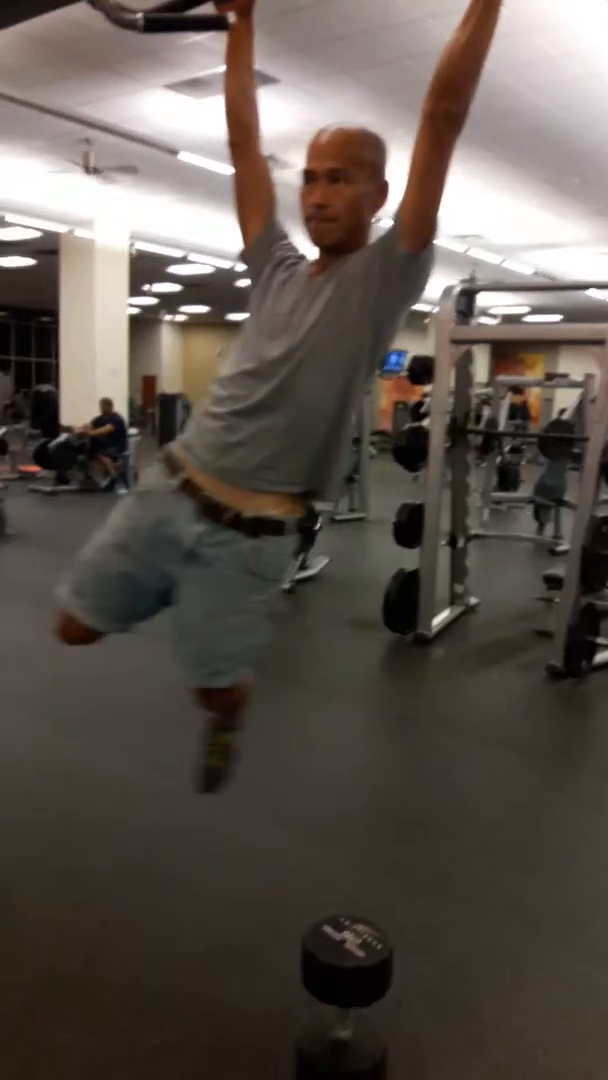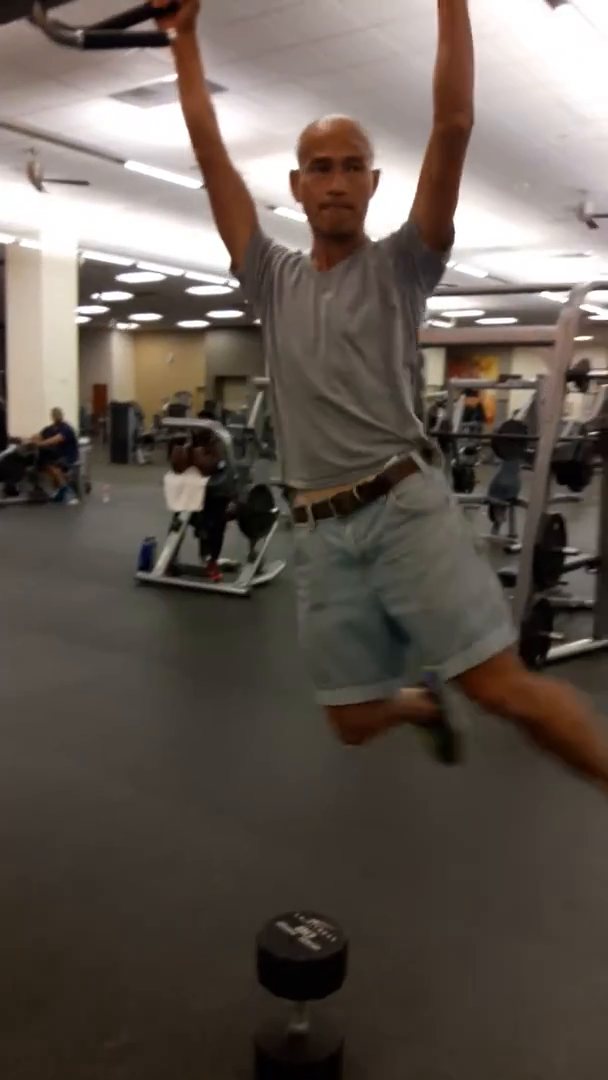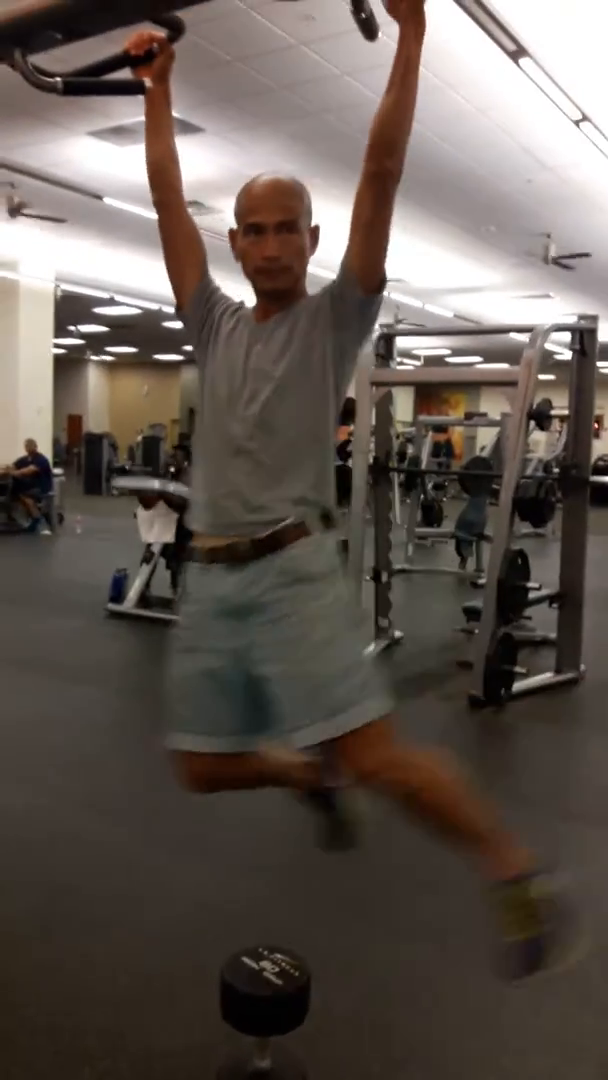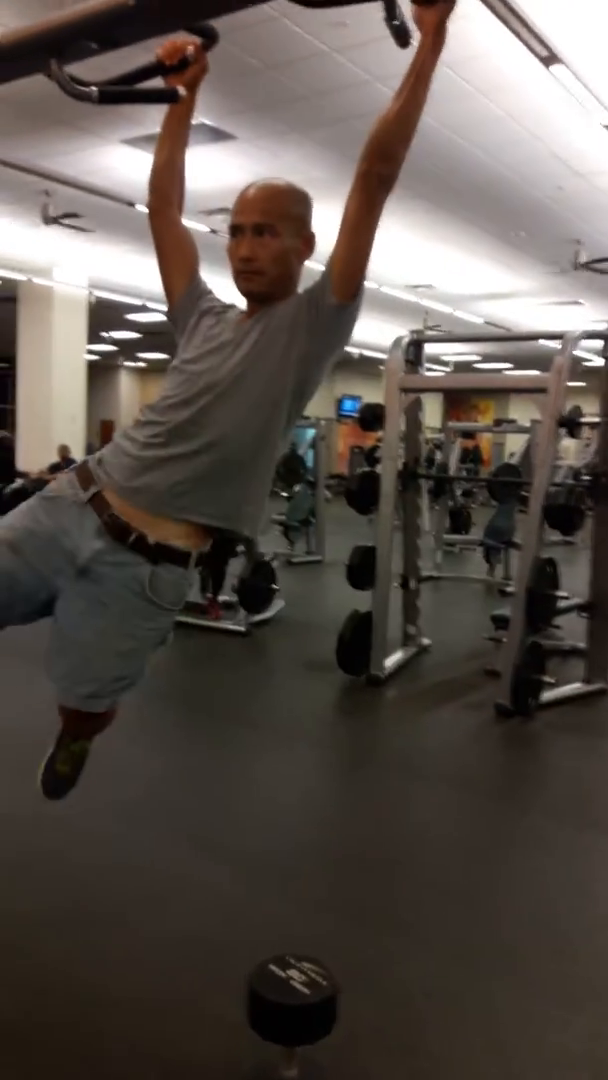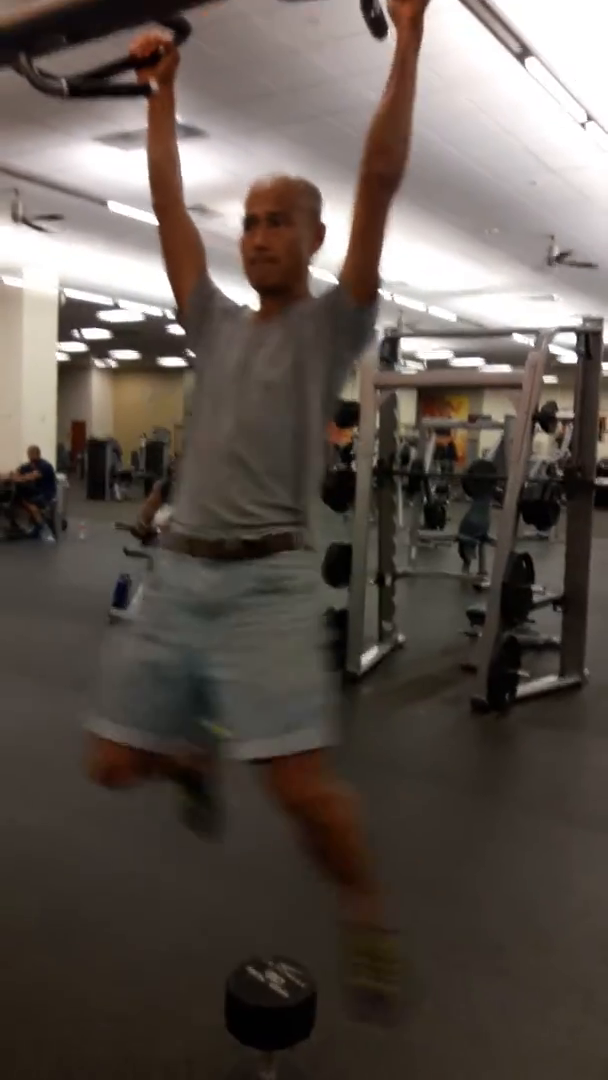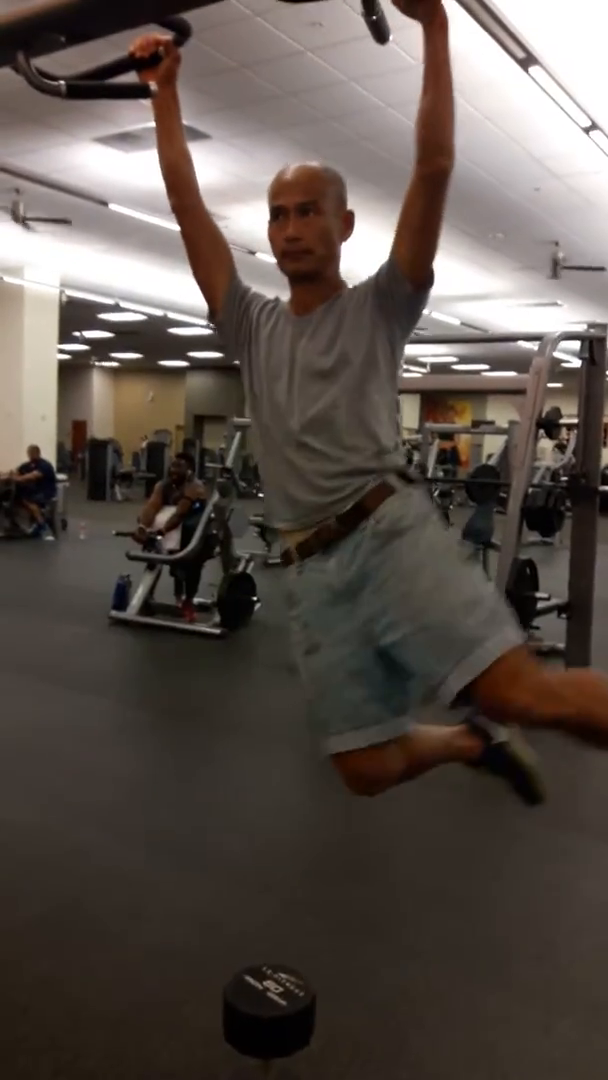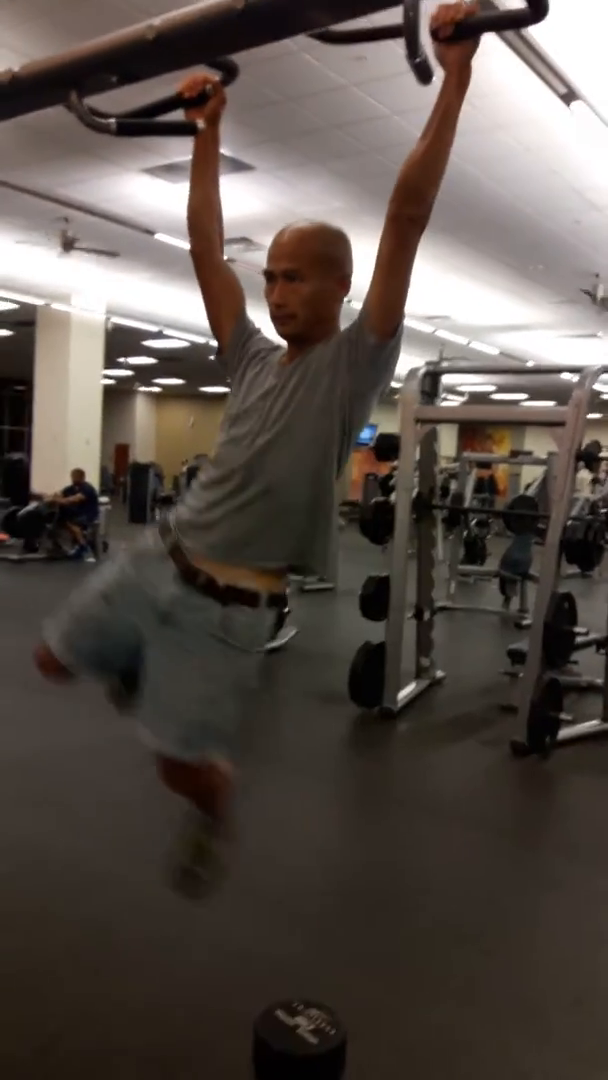
dt=0.5s
person 1, frame 1
left shoulder: (389, 271)
right shoulder: (278, 269)
left elbow: (444, 116)
right elbow: (244, 145)
left hip: (246, 531)
right hip: (169, 493)
left knee: (215, 685)
right knee: (73, 625)
left ankle: (224, 726)
right ankle: (164, 595)
person 1, frame 2
left shoulder: (399, 265)
right shoulder: (274, 278)
left elbow: (453, 128)
right elbow: (215, 165)
left hip: (404, 508)
right hip: (324, 530)
left knee: (501, 682)
right knee: (353, 719)
right ankle: (424, 697)
person 1, frame 3
left shoulder: (333, 317)
right shoulder: (216, 325)
left elbow: (381, 176)
right elbow: (169, 205)
right wrist: (157, 91)
left hip: (292, 574)
right hip: (211, 579)
left knee: (370, 753)
right knee: (199, 766)
left ankle: (515, 874)
right ankle: (307, 772)
person 1, frame 4
left shoulder: (316, 321)
right shoulder: (203, 319)
left elbow: (375, 177)
right elbow: (162, 206)
right wrist: (186, 95)
left hip: (141, 562)
right hip: (68, 509)
left knee: (83, 705)
left ankle: (74, 739)
person 1, frame 5
left shoulder: (331, 322)
right shoulder: (217, 326)
left elbow: (378, 181)
right elbow: (170, 212)
right wrist: (161, 95)
left hip: (267, 585)
right hip: (179, 575)
left knee: (301, 781)
right knee: (111, 764)
left ankle: (365, 913)
right ankle: (189, 753)
person 1, frame 6
left shoulder: (379, 305)
right shoulder: (253, 323)
left elbow: (432, 169)
right elbow: (187, 206)
right wrist: (166, 93)
left hip: (385, 535)
right hip: (311, 563)
left knee: (520, 690)
right knee: (364, 761)
right ankle: (472, 734)
person 1, frame 7
left shoulder: (358, 364)
right shoulder: (252, 358)
left elbow: (406, 220)
right elbow: (205, 245)
left wrist: (454, 78)
right wrist: (206, 131)
left hip: (228, 605)
right hip: (157, 562)
left knee: (181, 765)
right knee: (55, 660)
left ankle: (211, 818)
right ankle: (149, 672)
